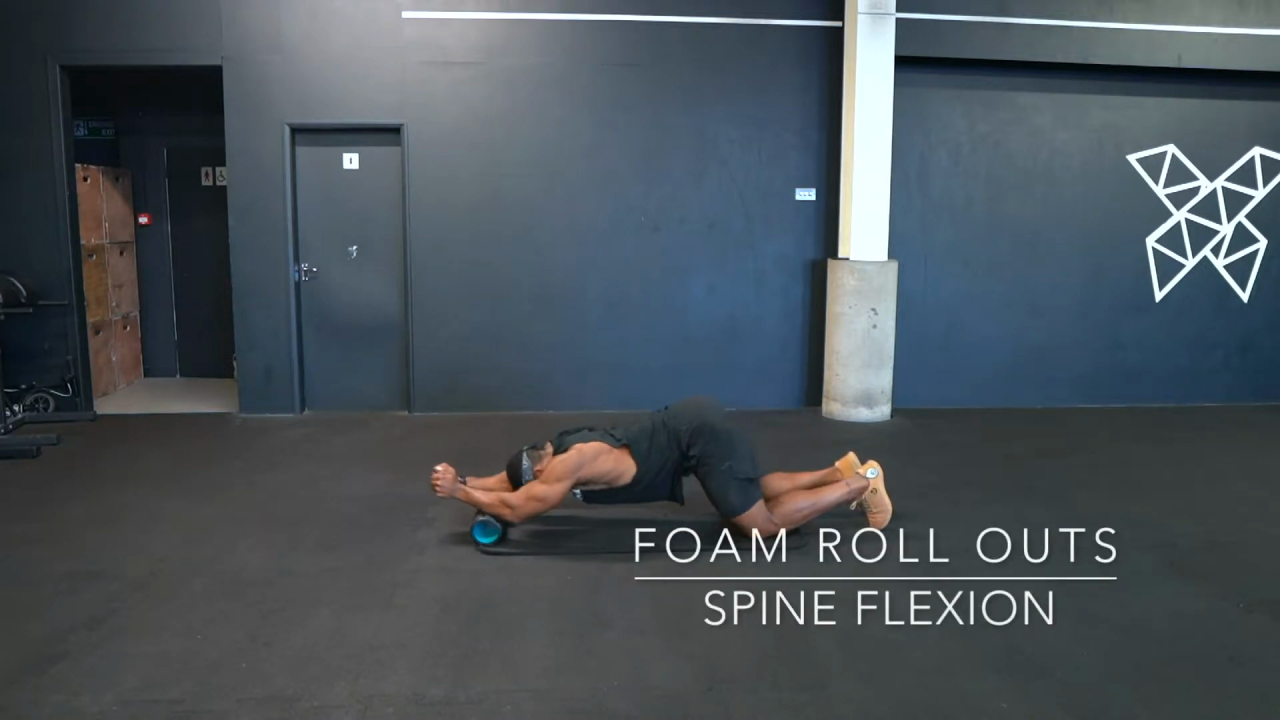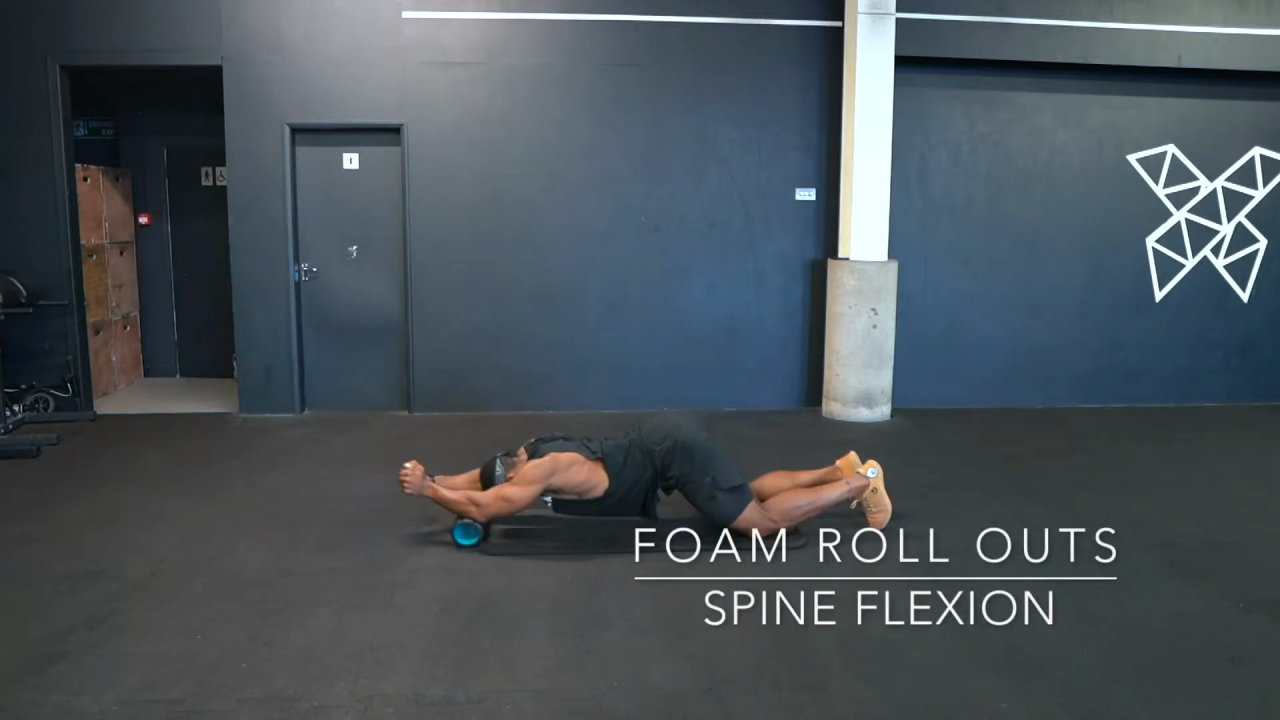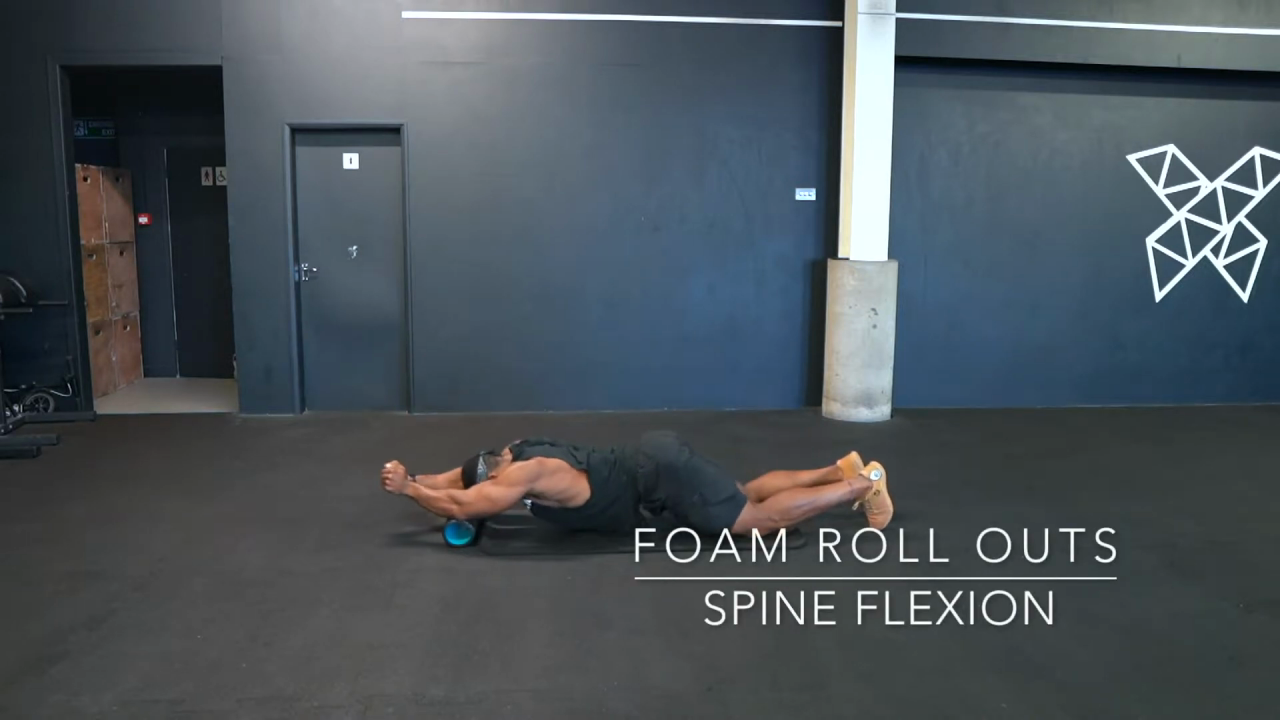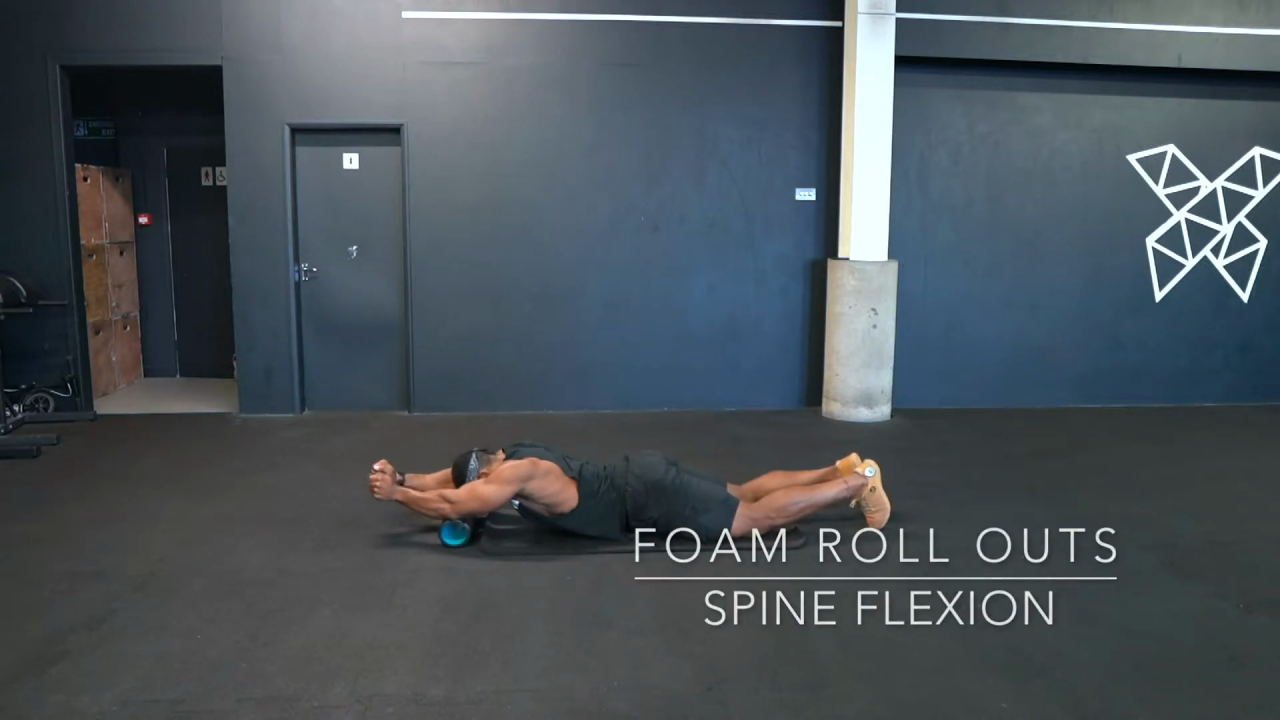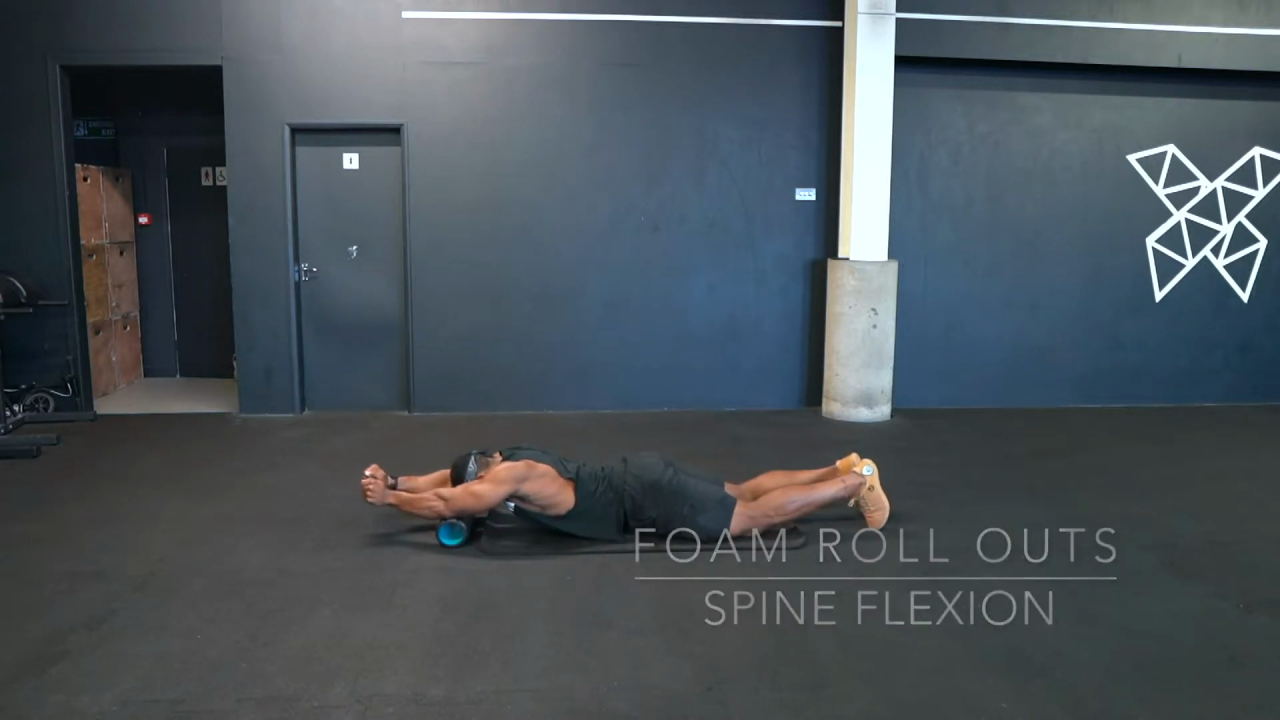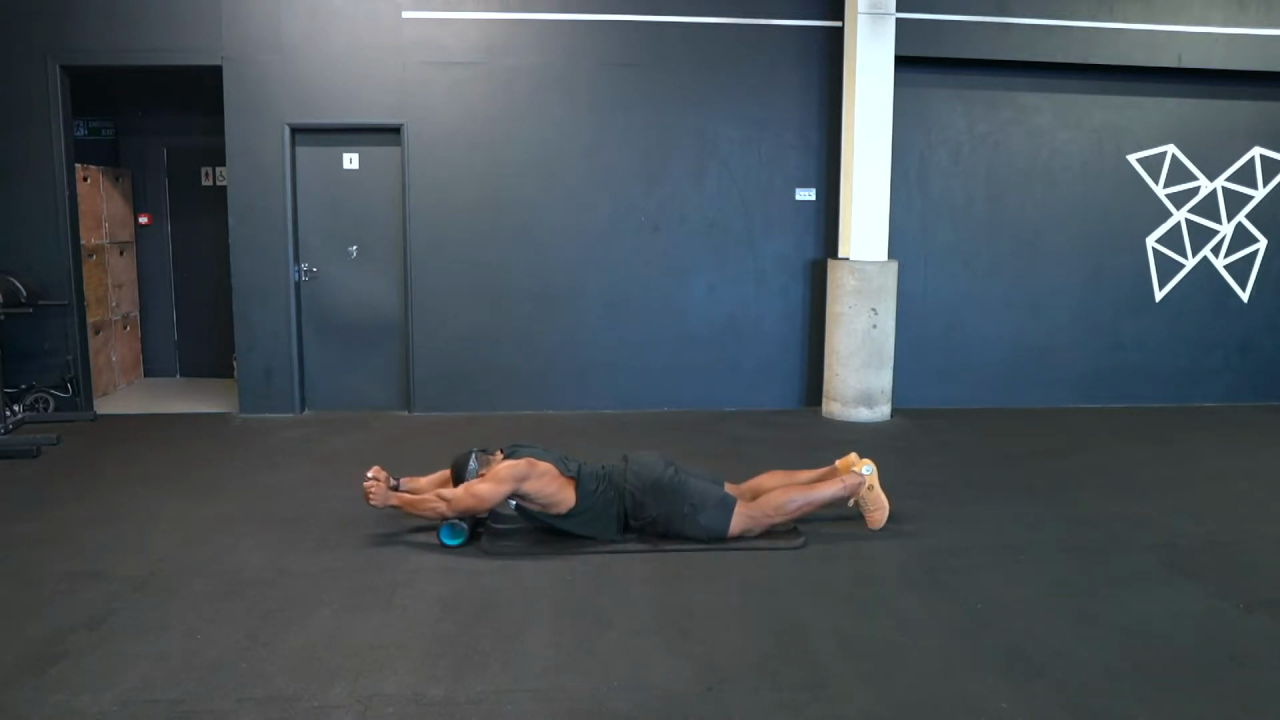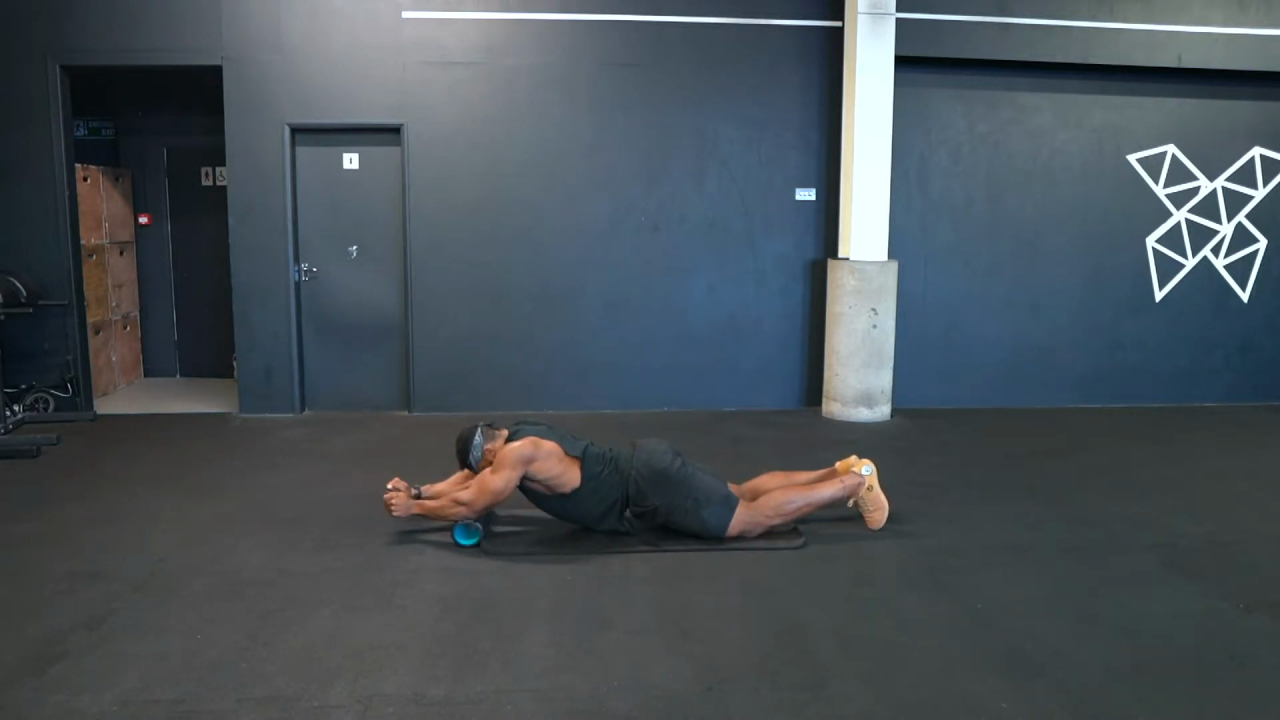
dt=0.4s
person 1, frame 1
left shoulder: (570, 463)
right shoulder: (560, 449)
left elbow: (515, 509)
right elbow: (511, 480)
left wrist: (458, 490)
right wrist: (466, 481)
left hip: (699, 434)
right hip: (697, 423)
left knee: (762, 524)
right knee: (751, 496)
left ankle: (860, 484)
right ankle: (840, 471)
person 1, frame 2
left shoulder: (542, 470)
right shoulder: (532, 452)
left elbow: (481, 506)
right elbow: (481, 478)
left wrist: (426, 488)
right wrist: (435, 480)
left hip: (673, 451)
right hip: (673, 441)
left knee: (762, 521)
right knee: (748, 494)
left ankle: (859, 483)
right ankle: (842, 469)
person 1, frame 3
left shoulder: (525, 474)
right shoulder: (517, 453)
left elbow: (461, 506)
right elbow: (463, 479)
left wrist: (407, 487)
right wrist: (415, 478)
left hip: (657, 474)
right hip: (656, 457)
left knee: (762, 518)
right knee: (748, 492)
left ankle: (862, 483)
right ankle: (842, 470)
person 1, frame 4
left shoulder: (517, 473)
right shoulder: (509, 456)
left elbow: (453, 504)
right elbow: (453, 479)
left wrist: (394, 493)
right wrist: (404, 479)
left hip: (648, 498)
right hip: (645, 478)
left knee: (758, 518)
right knee: (745, 494)
left ankle: (857, 481)
right ankle: (842, 470)
person 1, frame 5
left shoulder: (512, 476)
right shoulder: (506, 459)
left elbow: (446, 503)
right elbow: (450, 478)
left wrist: (388, 498)
right wrist: (396, 481)
left hip: (646, 499)
right hip: (642, 479)
left knee: (755, 517)
right knee: (744, 492)
left ankle: (855, 482)
right ankle: (842, 469)
person 1, frame 6
left shoulder: (513, 474)
right shoulder: (508, 457)
left elbow: (447, 503)
right elbow: (451, 477)
left wrist: (390, 500)
right wrist: (398, 483)
left hip: (647, 498)
right hip: (642, 477)
left knee: (755, 517)
right knee: (743, 492)
left ankle: (854, 481)
right ankle: (842, 469)
person 1, frame 7
left shoulder: (518, 454)
right shoulder: (517, 438)
left elbow: (468, 505)
right elbow: (467, 479)
left wrist: (412, 509)
right wrist: (417, 490)
left hip: (651, 487)
right hip: (648, 466)
left knee: (755, 519)
right knee: (744, 494)
left ankle: (855, 481)
right ankle: (843, 470)
